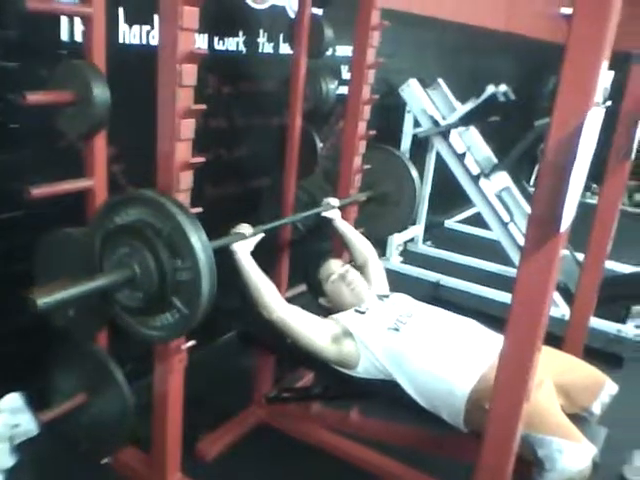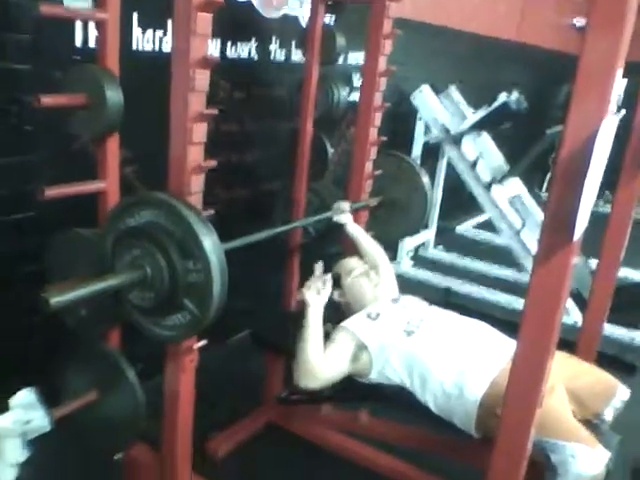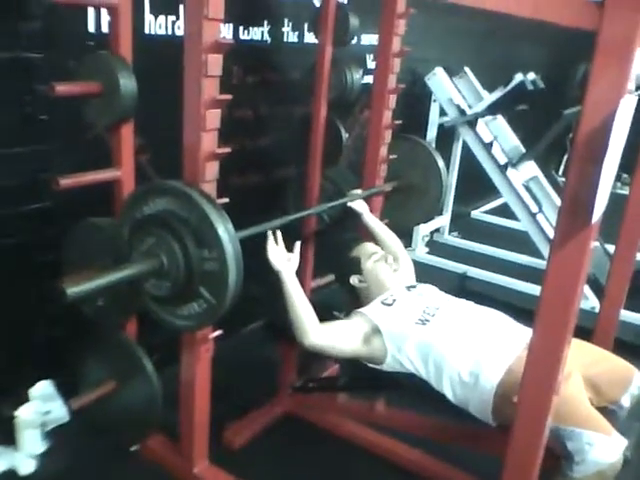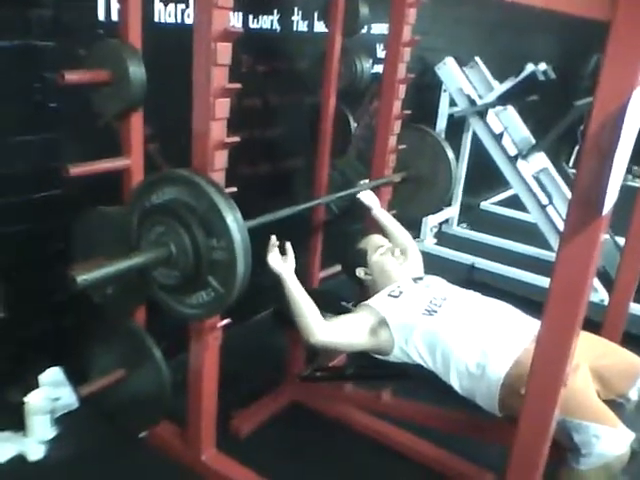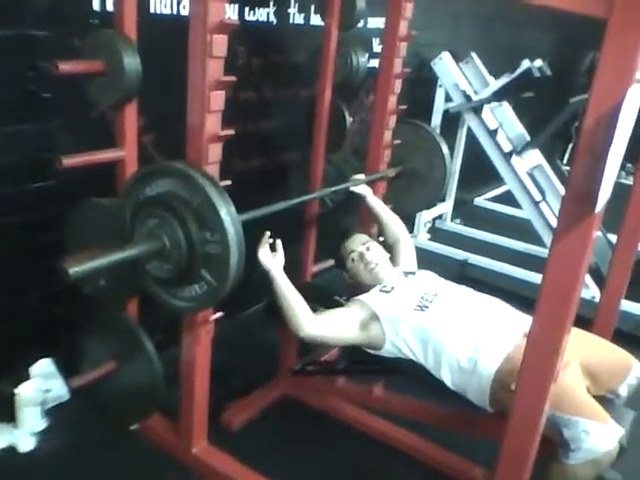
dt=1s
person 1, frame 1
left shoulder: (383, 298)
right shoulder: (339, 333)
left elbow: (369, 258)
right elbow: (278, 311)
left wrist: (339, 223)
right wrist: (242, 254)
left hip: (505, 351)
right hip: (478, 385)
left knee: (610, 398)
person 1, frame 2
left shoulder: (394, 300)
right shoulder: (352, 335)
left elbow: (381, 263)
right elbow: (310, 377)
left wrist: (351, 226)
right wrist: (314, 307)
right hip: (489, 389)
left knee: (619, 402)
person 1, frame 3
left shoulder: (410, 289)
right shoulder: (369, 325)
left elbow: (400, 252)
right elbow: (313, 336)
left wrist: (366, 216)
right wrist: (286, 274)
left hip: (532, 344)
right hip: (505, 377)
person 1, frame 4
left shoulder: (416, 279)
right shoulder: (375, 317)
left elbow: (409, 244)
right elbow: (318, 334)
left wrist: (376, 209)
right wrist: (287, 276)
left hip: (541, 335)
right hip: (510, 368)
right knee: (607, 448)
person 1, frame 5
left shoulder: (408, 274)
right shoulder: (366, 313)
left elbow: (402, 237)
right elbow: (308, 328)
left wrist: (370, 198)
right wrist: (275, 271)
left hip: (531, 330)
right hip: (502, 364)
right knee: (597, 444)
